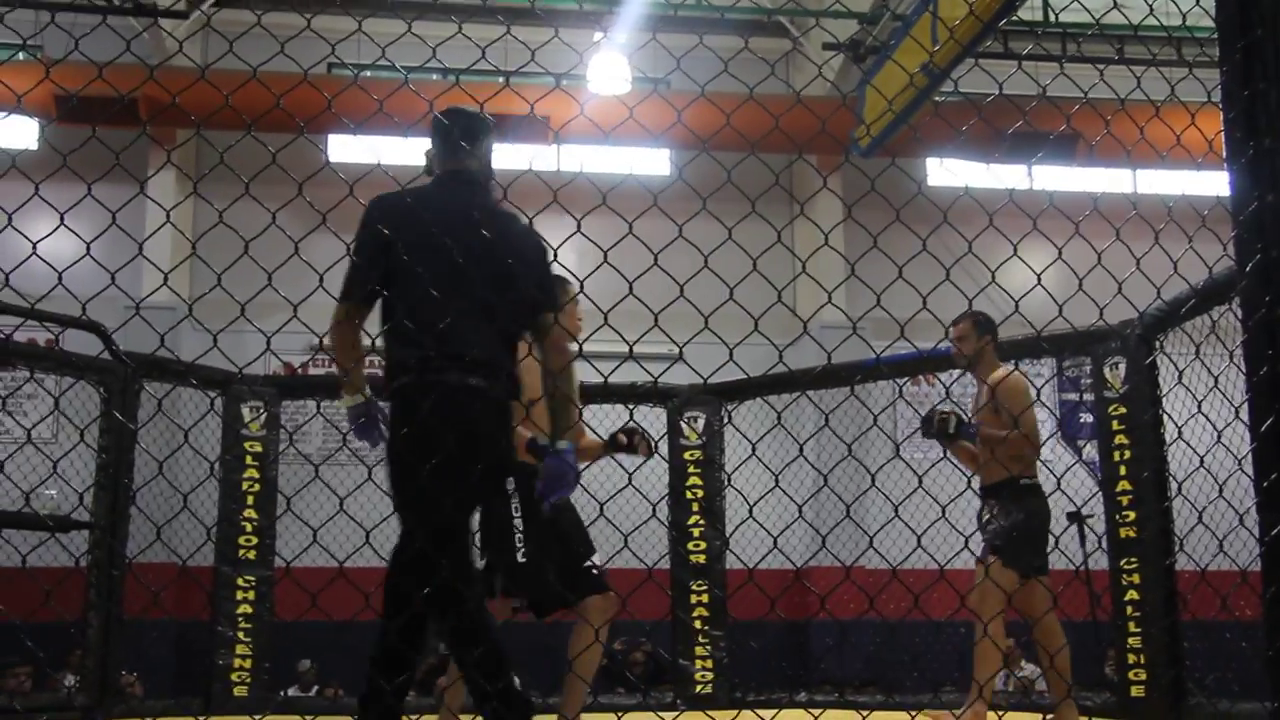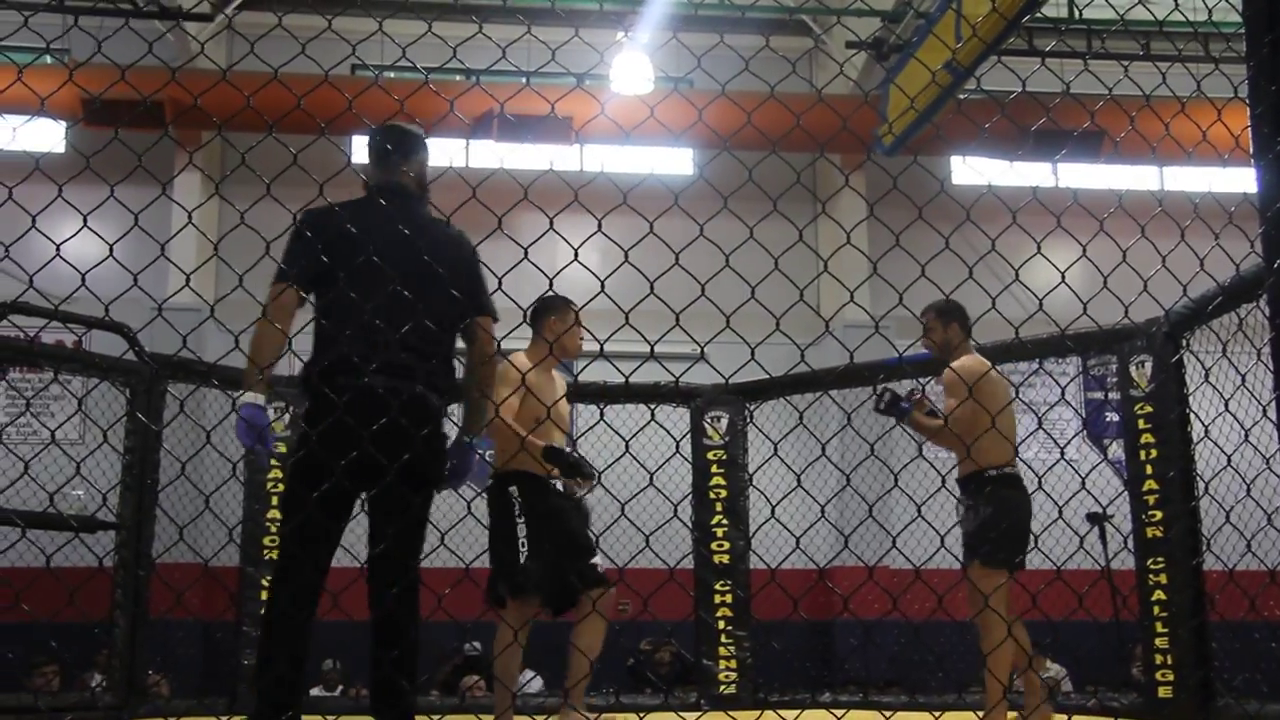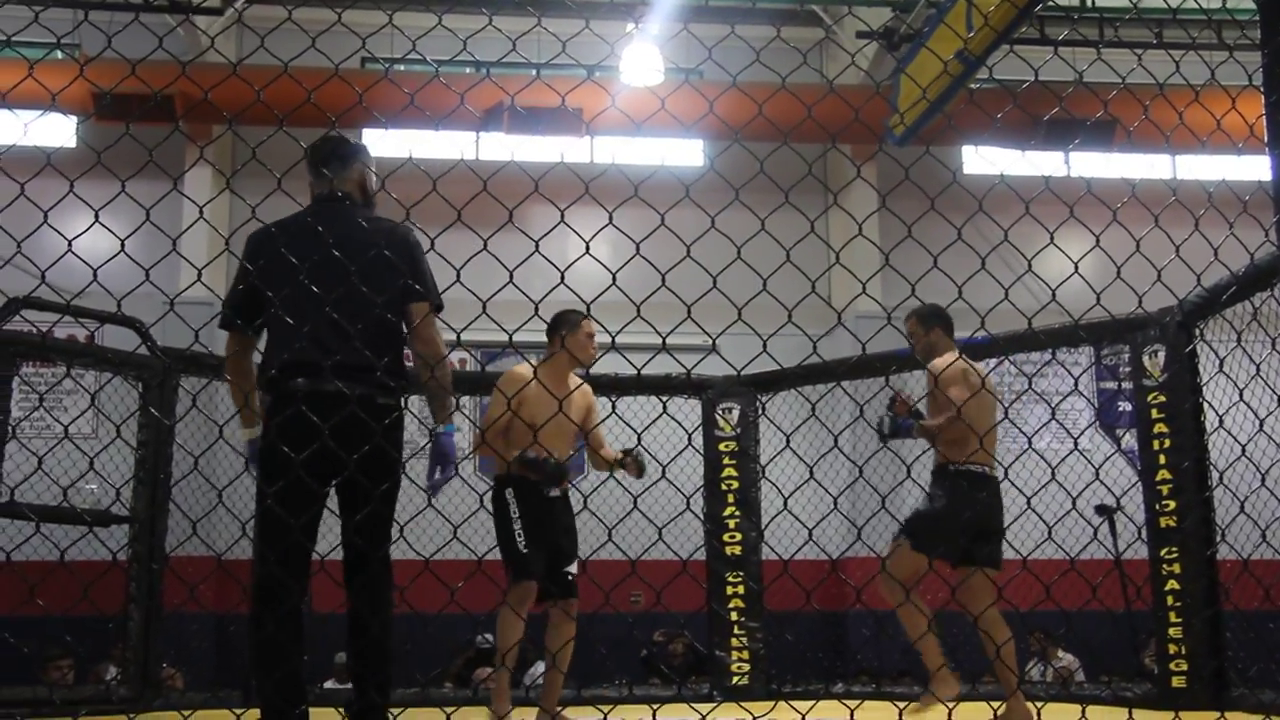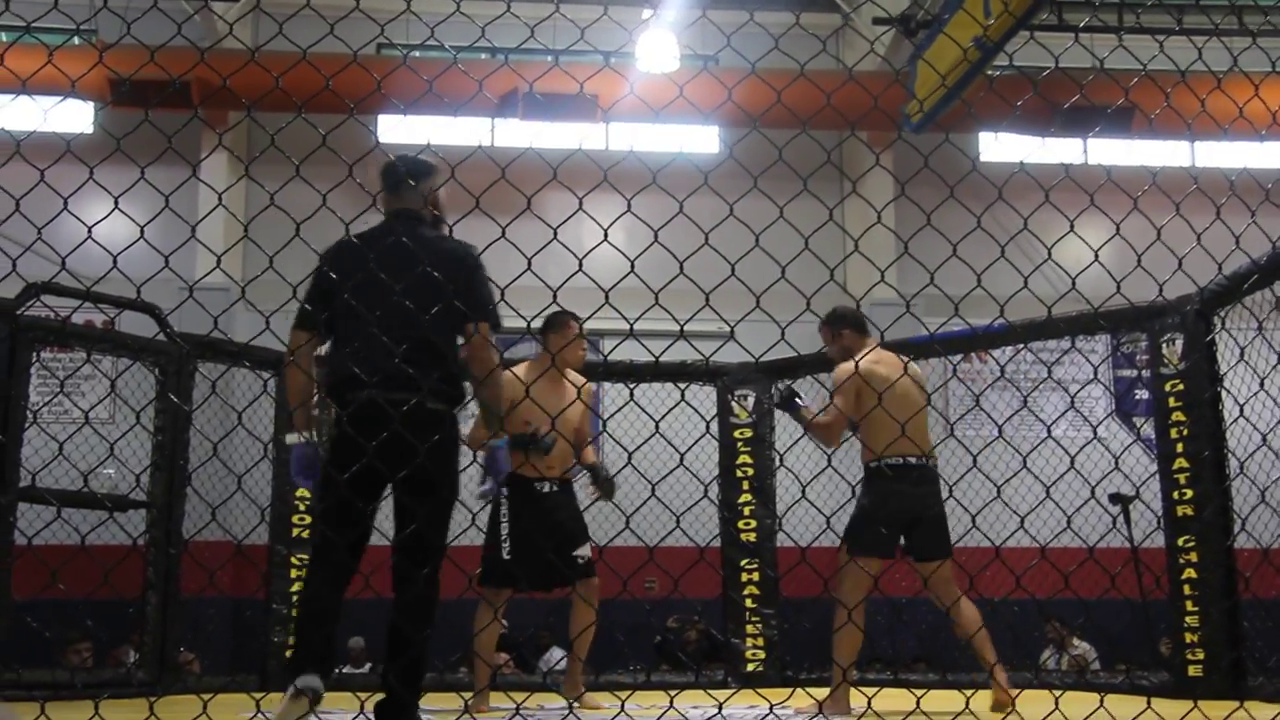
dt=0.5s
person 1, frame 1
left shoulder: (392, 213)
right shoulder: (520, 235)
left elbow: (347, 322)
right elbow: (553, 343)
left wrist: (357, 397)
right wrist: (560, 443)
left hip: (427, 409)
right hip: (491, 418)
left knee: (436, 578)
right knee: (423, 572)
person 1, frame 2
left shoulder: (324, 223)
right shoulder: (453, 243)
left elbow: (281, 306)
right elbow: (483, 345)
left wrist: (253, 395)
right wrist: (470, 435)
left hip: (341, 412)
right hip: (419, 423)
left knee: (298, 572)
right knee: (395, 584)
person 1, frame 3
left shoulder: (268, 243)
right shoulder: (395, 240)
left elbow: (238, 348)
right elbow: (426, 338)
left wrist: (255, 426)
right wrist: (443, 424)
left hip: (294, 418)
right hip: (374, 420)
left knee: (280, 578)
right knee: (369, 575)
person 1, frame 4
left shoulder: (340, 255)
right shoulder: (456, 257)
left elbow: (300, 351)
right elbow: (481, 351)
left wrist: (301, 435)
right wrist: (496, 435)
left hip: (356, 423)
right hip: (428, 427)
left knee: (331, 560)
right knee: (416, 574)
person 2, frame 1
left shoulder: (566, 372)
right shoulder: (514, 357)
left wrist: (614, 442)
left hip: (553, 495)
right hip: (516, 489)
left knee: (599, 604)
right knee: (501, 598)
person 2, frame 2
left shoulder: (556, 379)
right shoulder: (516, 366)
right elbow: (497, 422)
left wrist: (574, 492)
right wrist: (554, 454)
left hip: (556, 496)
right hip: (519, 493)
left knee: (598, 596)
right knee: (522, 604)
person 2, frame 3
left shoulder: (584, 392)
right shoulder: (518, 379)
left elbow: (598, 452)
right elbow: (483, 439)
left wrist: (624, 460)
right wrist: (525, 460)
left hip: (557, 499)
right hip: (518, 493)
left knee: (566, 602)
right knee: (523, 587)
person 2, frame 4
left shoulder: (583, 387)
right shoulder: (514, 379)
right elbow: (477, 439)
left wrist: (595, 468)
right wrist: (517, 442)
left hip: (561, 494)
right hip: (519, 493)
left knee: (588, 585)
right knee: (496, 591)
left ankle: (573, 683)
right ankle: (481, 691)
person 3, frame 1
left shoulder: (1004, 381)
right shoulder: (986, 388)
left elbow: (1030, 441)
right elbow: (981, 462)
left wrist: (967, 430)
right wrist: (953, 438)
left hip: (1016, 505)
right hip: (1005, 507)
left knee: (985, 602)
right knee: (1039, 613)
person 3, frame 2
left shoulder: (959, 370)
right shoulder: (986, 372)
left elbow: (957, 437)
left wrist: (906, 413)
right wrist: (929, 414)
left hip: (991, 496)
right hip: (1002, 494)
left knee: (987, 608)
right knee: (995, 610)
person 3, frame 3
left shoulder: (941, 367)
right shoulder: (971, 371)
left elbow: (958, 425)
left wrist: (912, 426)
right wrist: (919, 416)
left hip: (957, 489)
right hip: (985, 492)
left knee: (895, 575)
right knee: (980, 604)
left ankle: (940, 677)
person 3, frame 4
left shoulder: (850, 371)
right shoulder: (911, 368)
left elbow: (830, 435)
left wrist: (796, 407)
left hip: (887, 485)
right hip: (925, 482)
left knee: (850, 589)
right knee: (949, 590)
left ankle: (838, 696)
right ankle: (999, 677)
